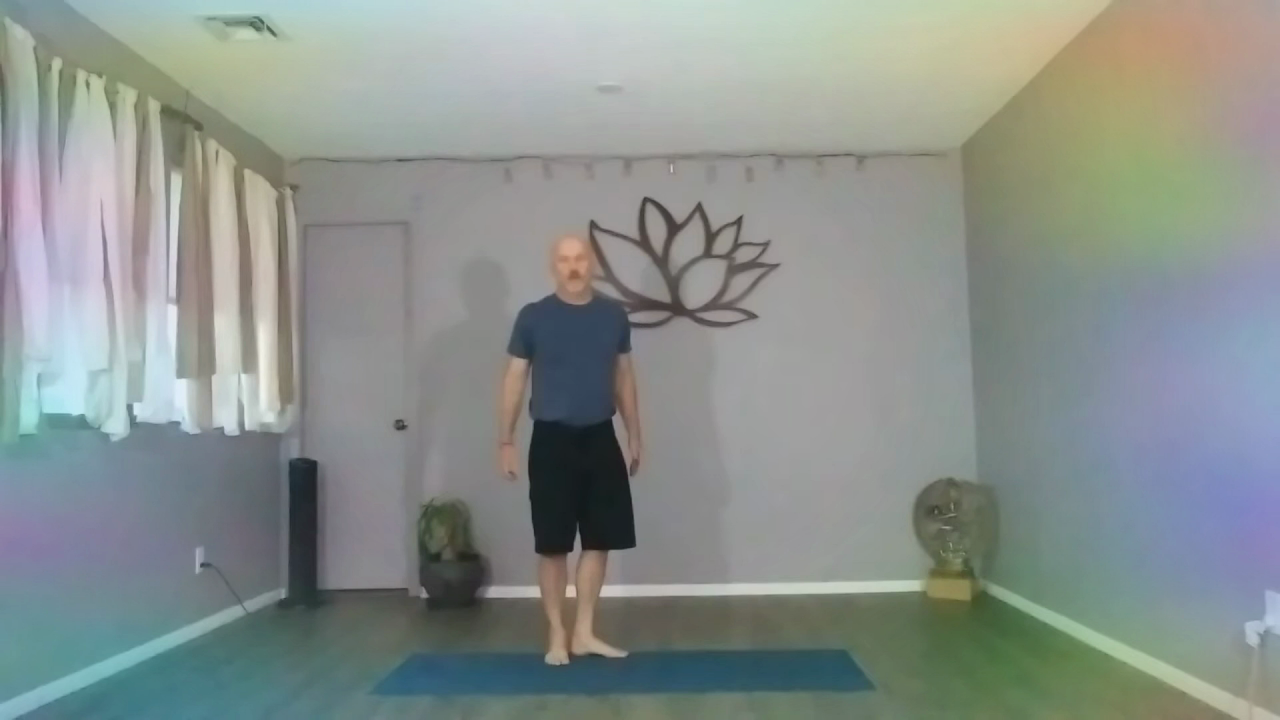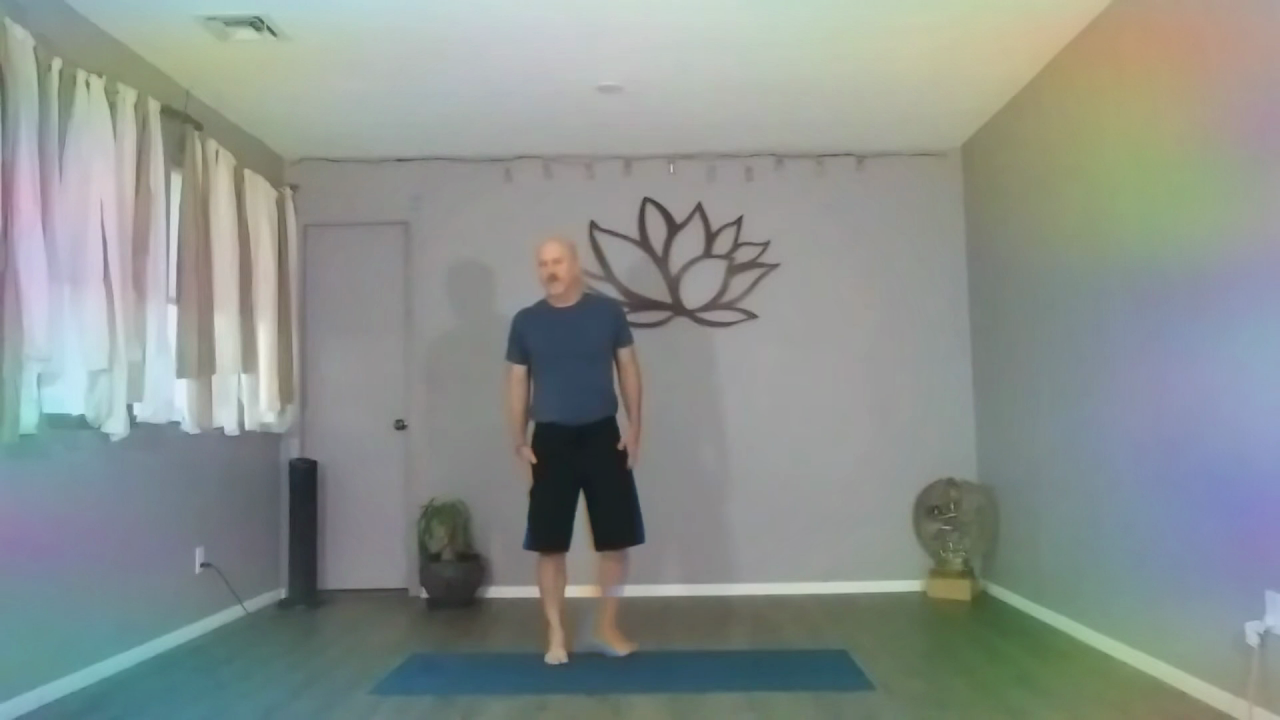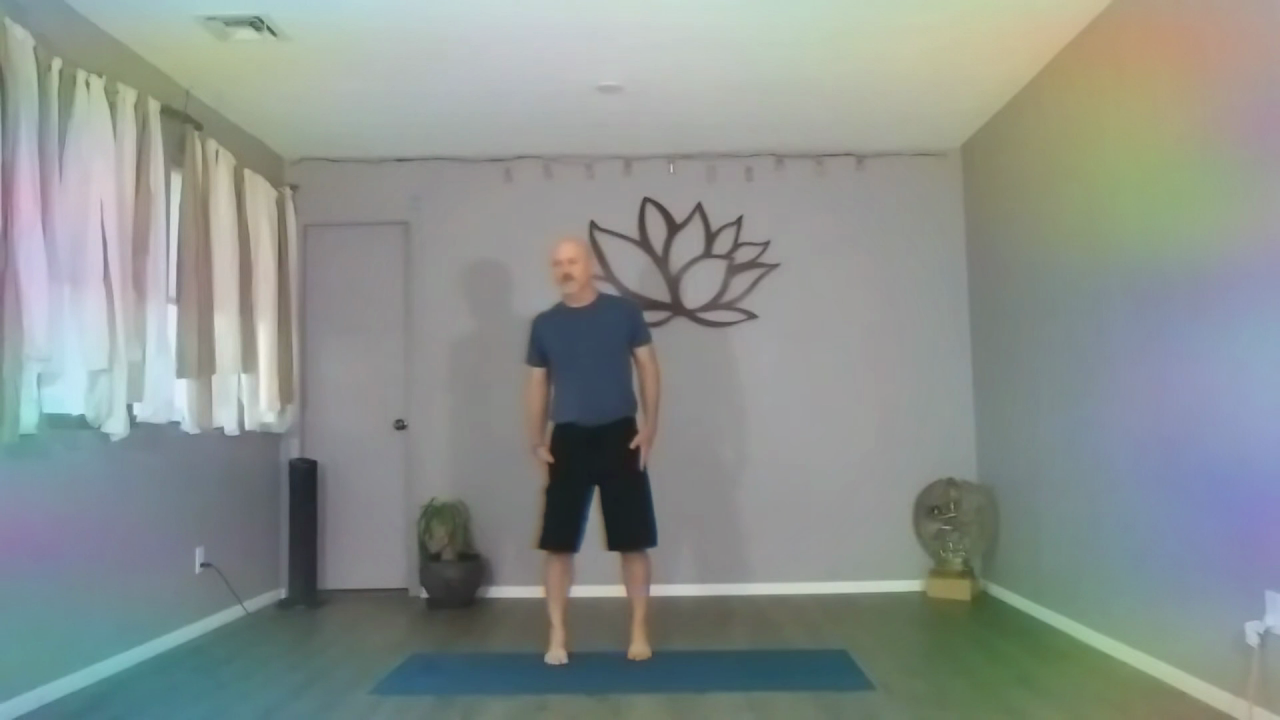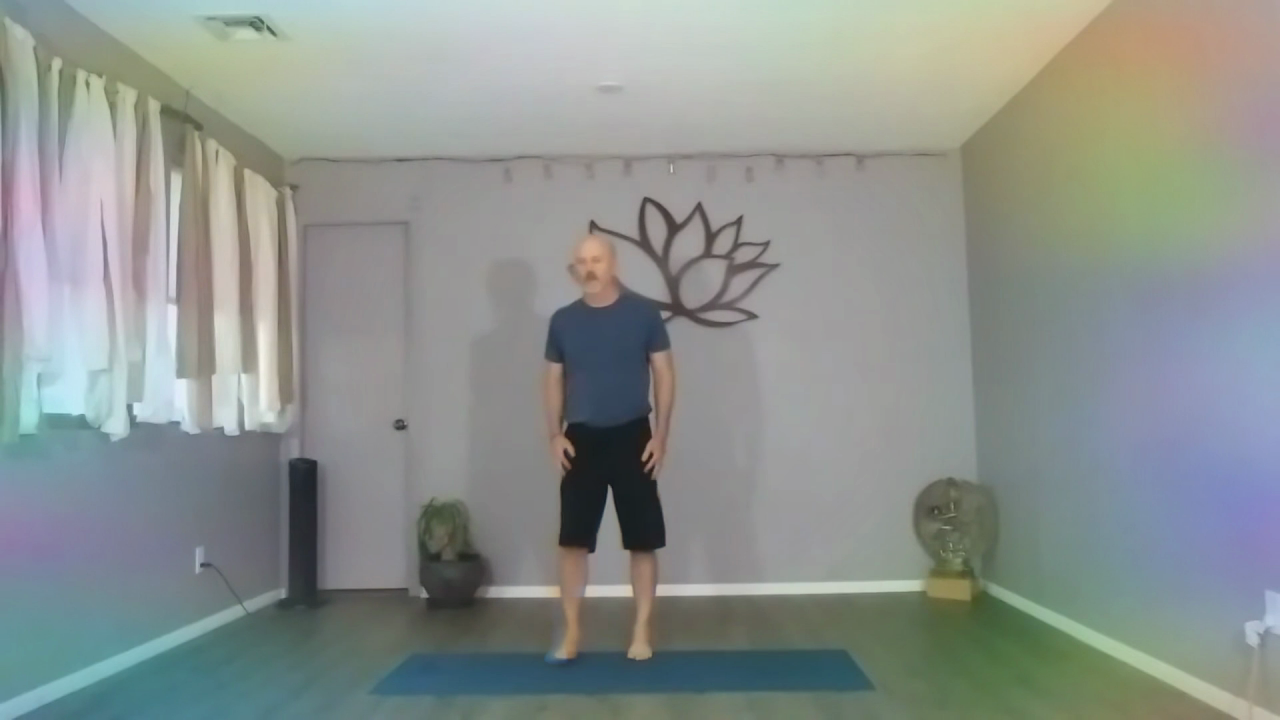
dt=0.3s
person 1, frame 1
left shoulder: (613, 315)
right shoulder: (533, 316)
left elbow: (624, 377)
right elbow: (514, 378)
left wrist: (635, 436)
right wrist: (506, 440)
left hip: (600, 437)
right hip: (551, 439)
left knee: (601, 540)
right knee: (551, 545)
left ankle: (584, 633)
right ankle: (557, 635)
person 1, frame 2
left shoulder: (608, 312)
right shoulder: (526, 321)
left elbow: (628, 368)
right elbow: (518, 383)
left wrist: (634, 426)
right wrist: (520, 442)
left hip: (602, 436)
right hip: (551, 439)
left knee: (616, 538)
right knee: (549, 545)
left ankle: (607, 626)
right ankle: (556, 634)
person 1, frame 3
left shoulder: (624, 311)
right shoulder: (544, 324)
left elbow: (647, 368)
right elbow: (537, 385)
left wrist: (649, 425)
right wrist: (537, 441)
left hip: (619, 435)
right hip: (568, 439)
left knee: (633, 542)
right knee: (557, 543)
left ankle: (639, 631)
right ankle: (558, 635)
person 1, frame 4
left shoulder: (644, 313)
right shoulder: (563, 320)
left elbow: (663, 374)
right elbow: (554, 381)
left wrist: (660, 434)
right wrist: (555, 434)
left hip: (632, 438)
right hip: (582, 439)
left knee: (643, 542)
right knee: (573, 540)
left ankle: (641, 631)
right ankle: (571, 631)
